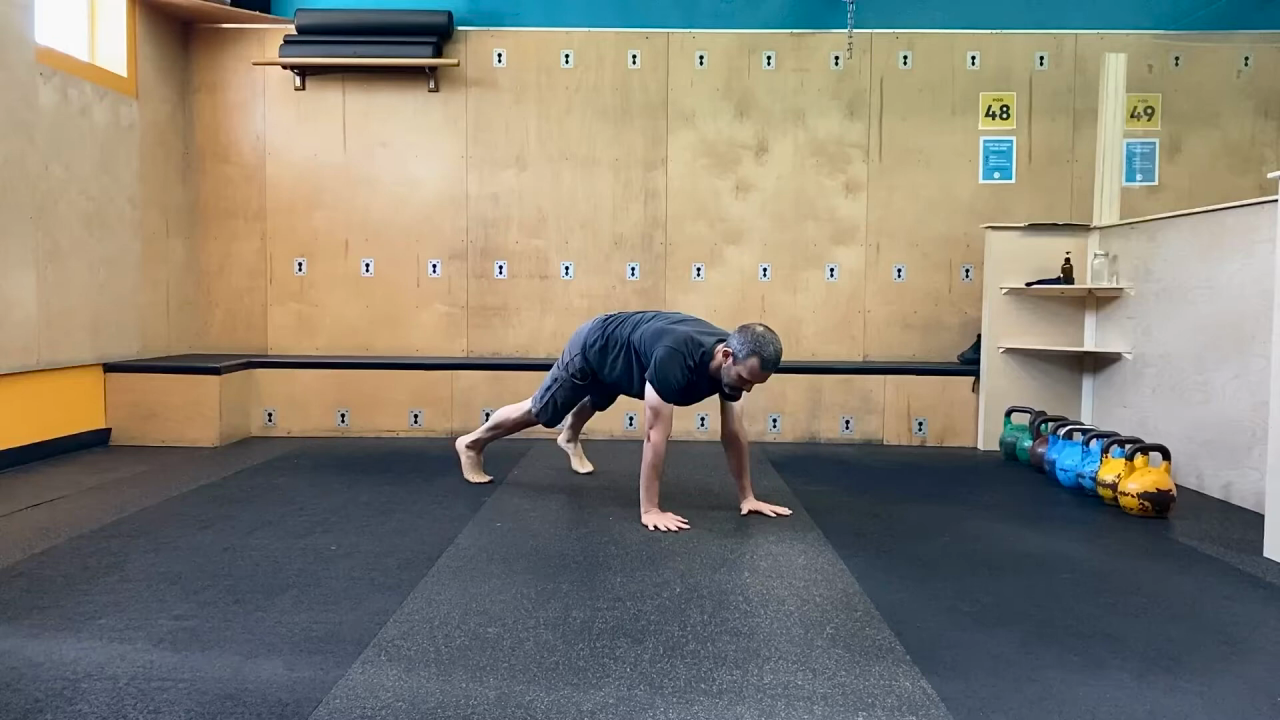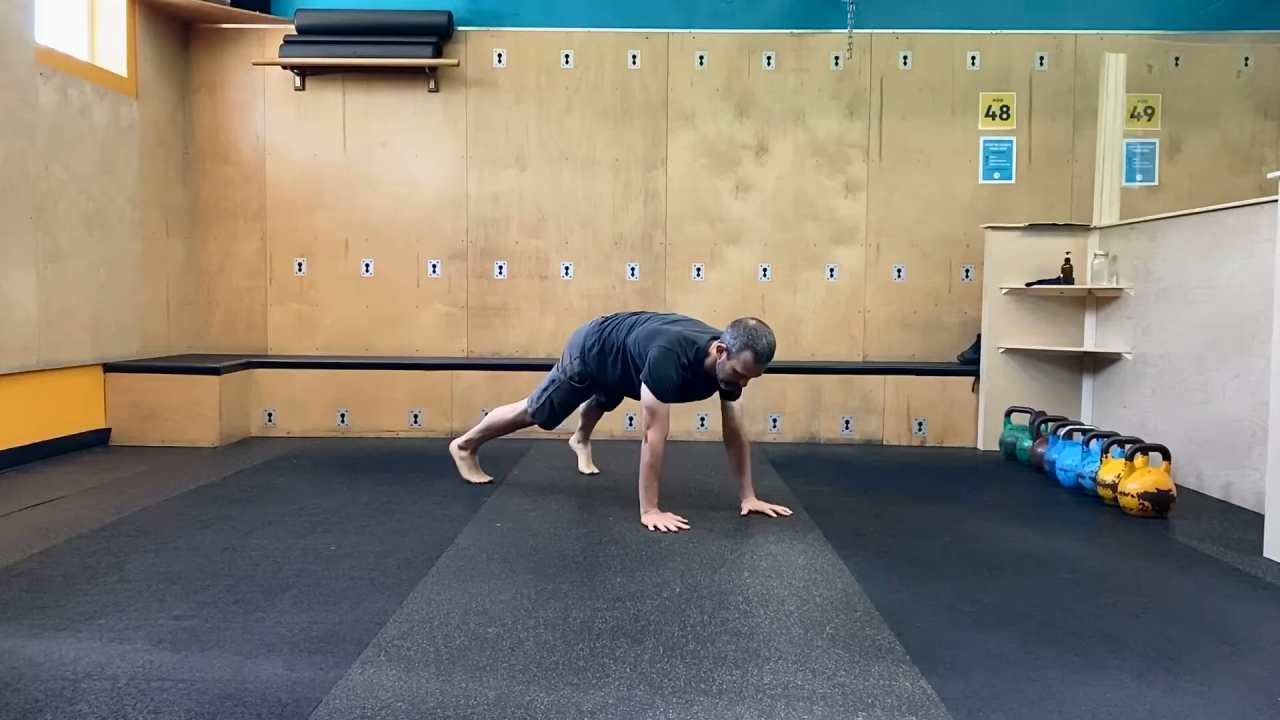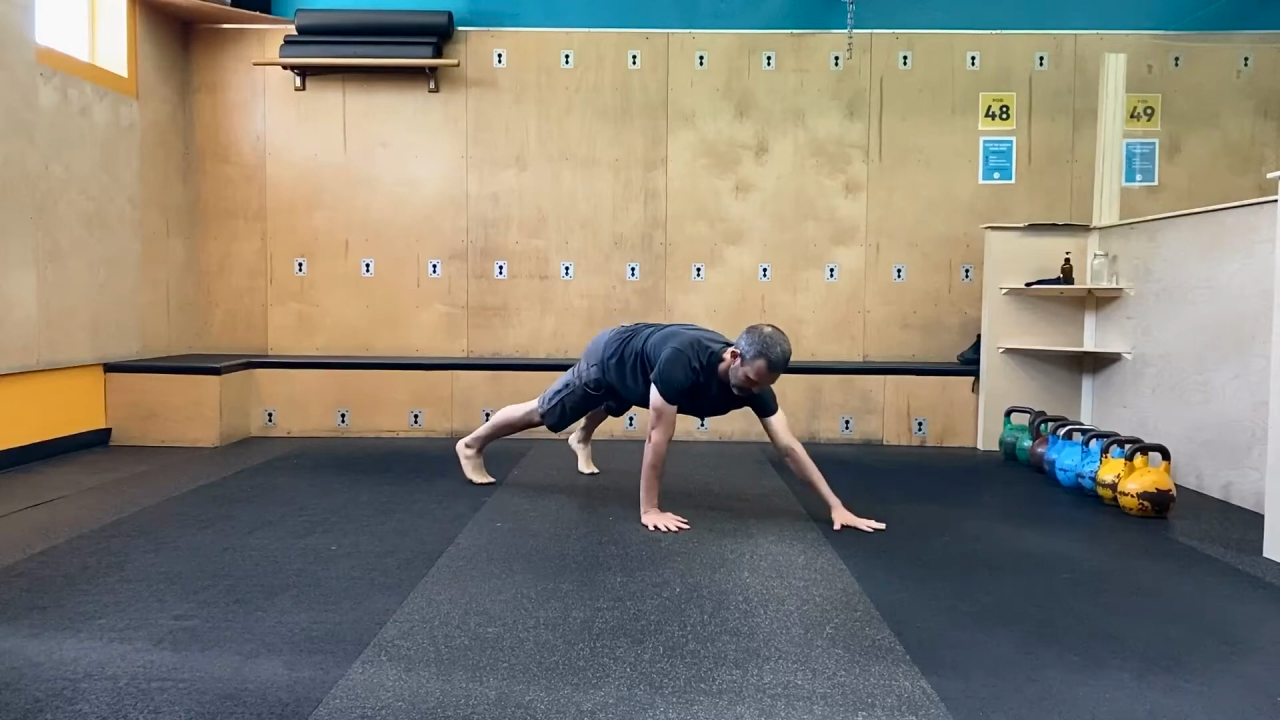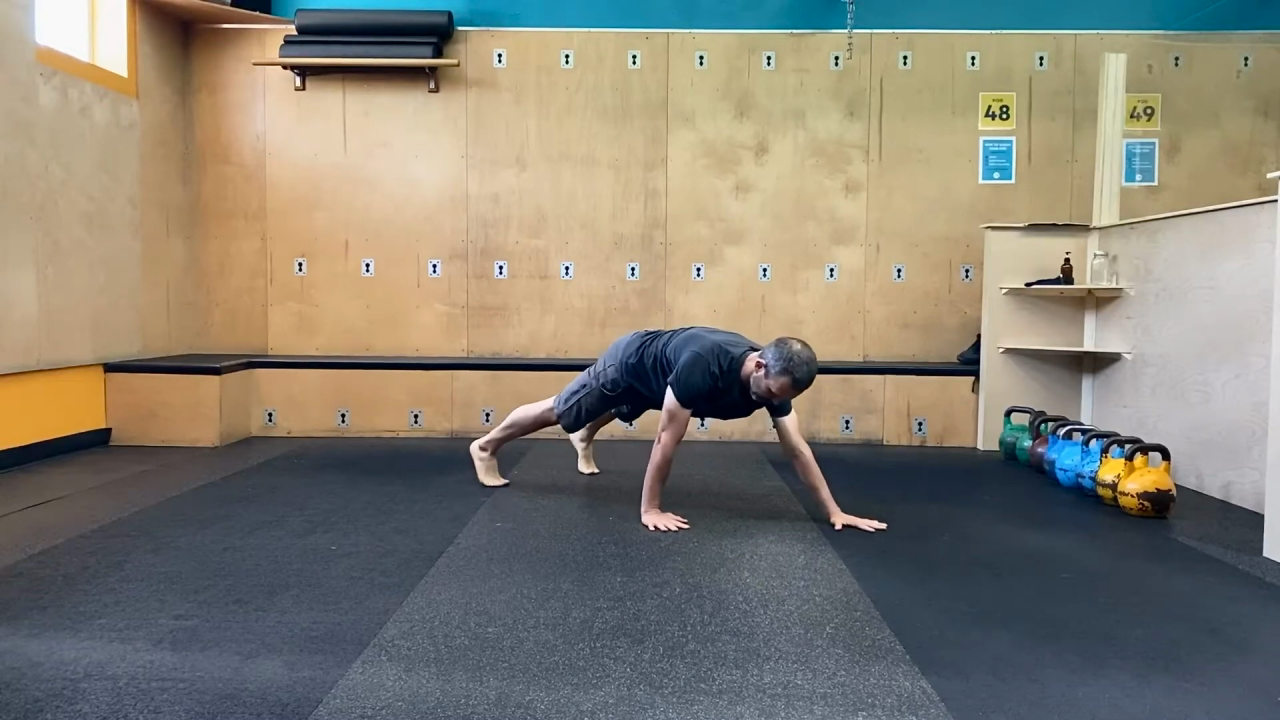
dt=0.5s
person 1, frame 1
left shoulder: (736, 360)
right shoulder: (676, 357)
left elbow: (734, 434)
right elbow: (656, 434)
left wrist: (747, 497)
right wrist: (650, 510)
left hip: (620, 356)
right hip: (593, 347)
left knee: (596, 402)
right knee: (537, 412)
left ankle: (570, 438)
right ankle: (472, 445)
person 1, frame 2
left shoulder: (731, 361)
right shoulder: (670, 356)
left elbow: (734, 432)
right elbow: (654, 434)
left wrist: (747, 496)
right wrist: (649, 510)
left hip: (619, 356)
right hip: (591, 349)
left knee: (602, 401)
right knee: (533, 413)
left ankle: (581, 440)
right ankle: (466, 446)
person 1, frame 3
left shoulder: (754, 375)
right shoulder: (683, 361)
left elbow: (788, 445)
right elbow: (659, 438)
left wrist: (837, 507)
right wrist: (650, 511)
left hip: (634, 370)
right hip: (610, 356)
left knee: (608, 405)
right knee: (542, 413)
left ankle: (581, 440)
right ankle: (472, 445)
person 1, frame 4
left shoulder: (774, 380)
right shoulder: (703, 365)
left elbow: (796, 447)
right elbow: (667, 439)
left wrist: (834, 511)
right wrist: (650, 510)
left hip: (651, 380)
right hip: (629, 362)
left knee: (617, 411)
right knee: (558, 412)
left ankle: (584, 439)
right ankle: (486, 448)
